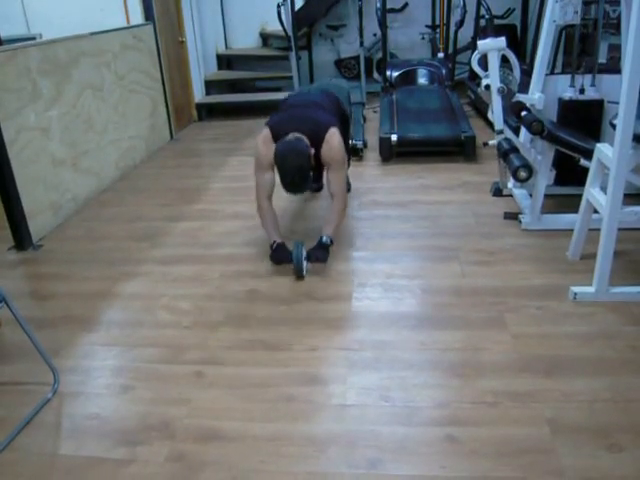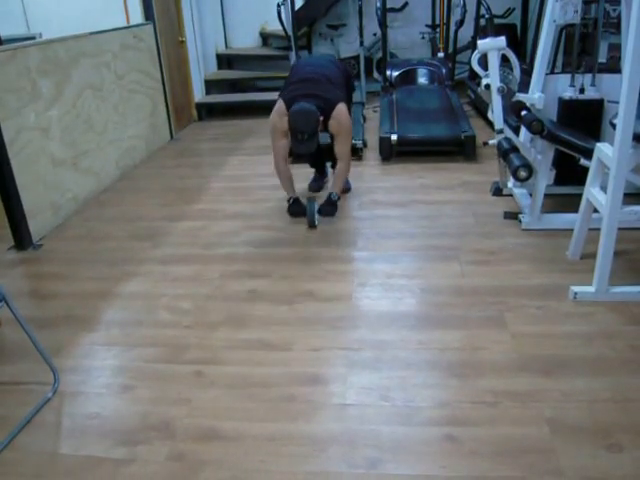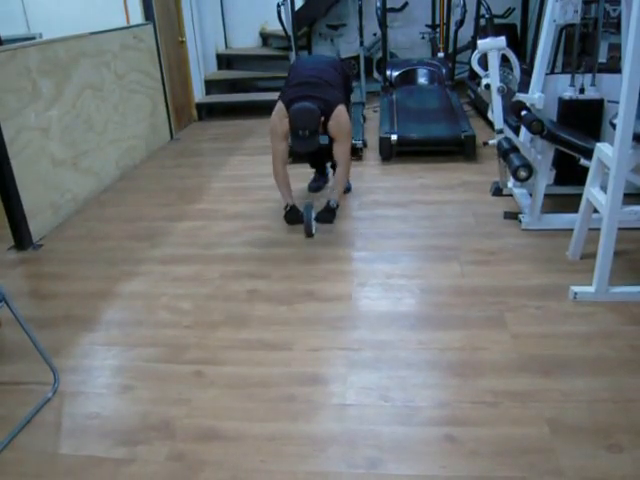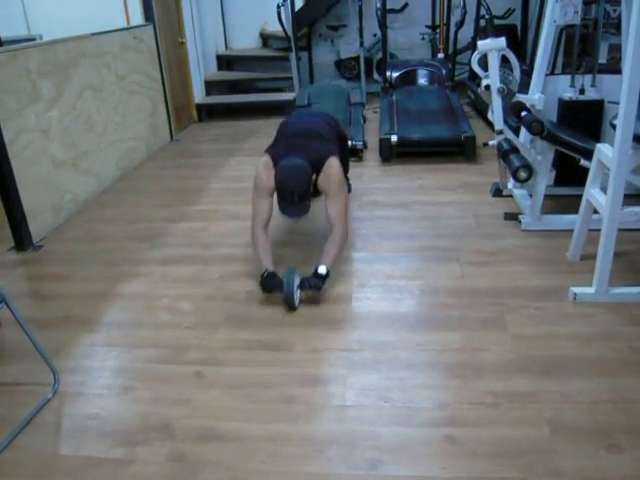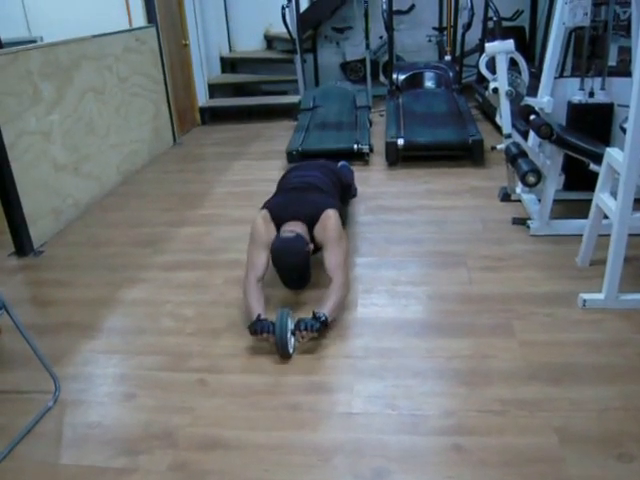
dt=0.5s
person 1, frame 1
left shoulder: (331, 142)
right shoulder: (265, 144)
left elbow: (338, 198)
right elbow: (263, 200)
left wrist: (325, 242)
right wrist: (276, 243)
left hip: (334, 100)
right hip: (293, 102)
right ankle: (317, 175)
person 1, frame 2
left shoulder: (338, 114)
right shoulder: (279, 115)
left elbow: (344, 160)
right elbow: (281, 161)
left wrist: (332, 198)
right wrist: (292, 199)
left knee: (340, 138)
right knee: (299, 146)
left ankle: (339, 174)
right ankle: (320, 170)
person 1, frame 3
left shoulder: (338, 116)
right shoulder: (280, 116)
left elbow: (343, 164)
right elbow: (279, 165)
left wrist: (332, 205)
right wrist: (289, 206)
left knee: (339, 138)
right knee: (298, 146)
left ankle: (334, 174)
right ankle: (320, 171)
person 1, frame 4
left shoulder: (330, 169)
right shoulder: (266, 170)
left elbow: (339, 227)
right elbow: (259, 226)
left wrist: (321, 272)
right wrist: (268, 272)
left hip: (329, 125)
right hip: (291, 125)
person 1, frame 5
left shoulder: (327, 222)
right shoulder: (265, 223)
left elbow: (340, 279)
right elbow: (252, 278)
left wrist: (320, 318)
right wrist: (259, 318)
left hip: (332, 175)
right hip: (293, 175)
left ankle: (344, 168)
